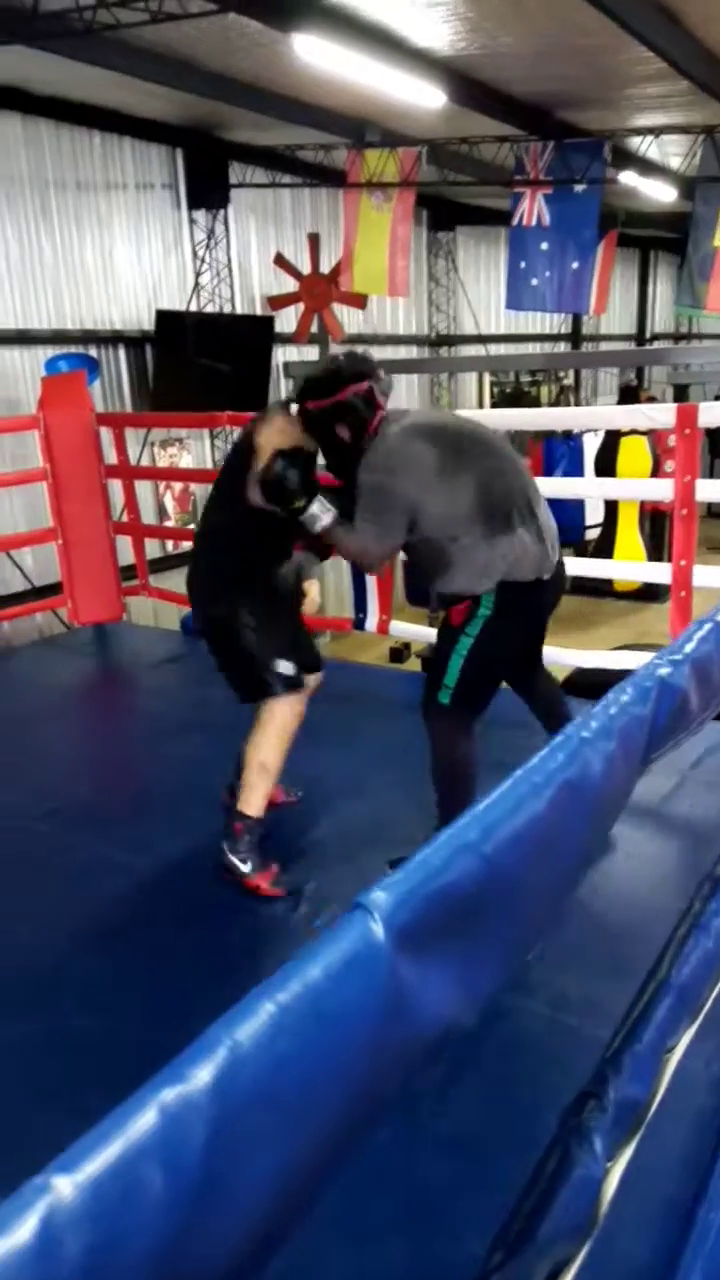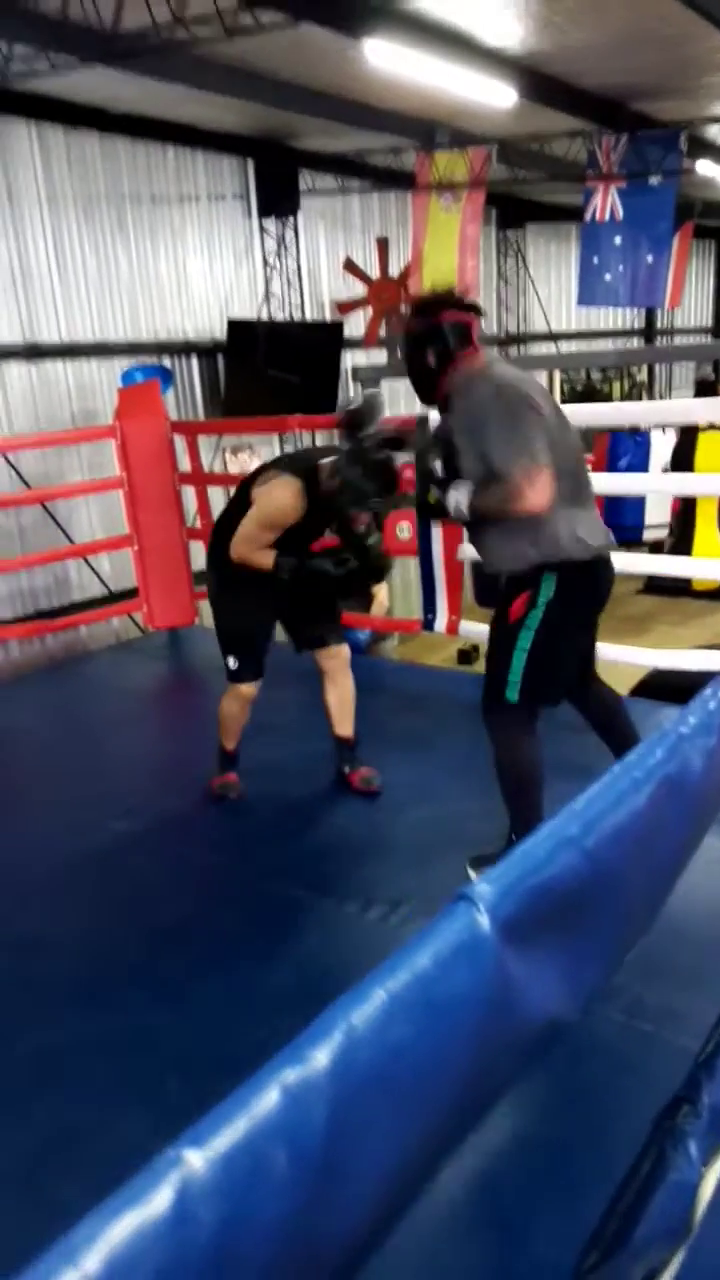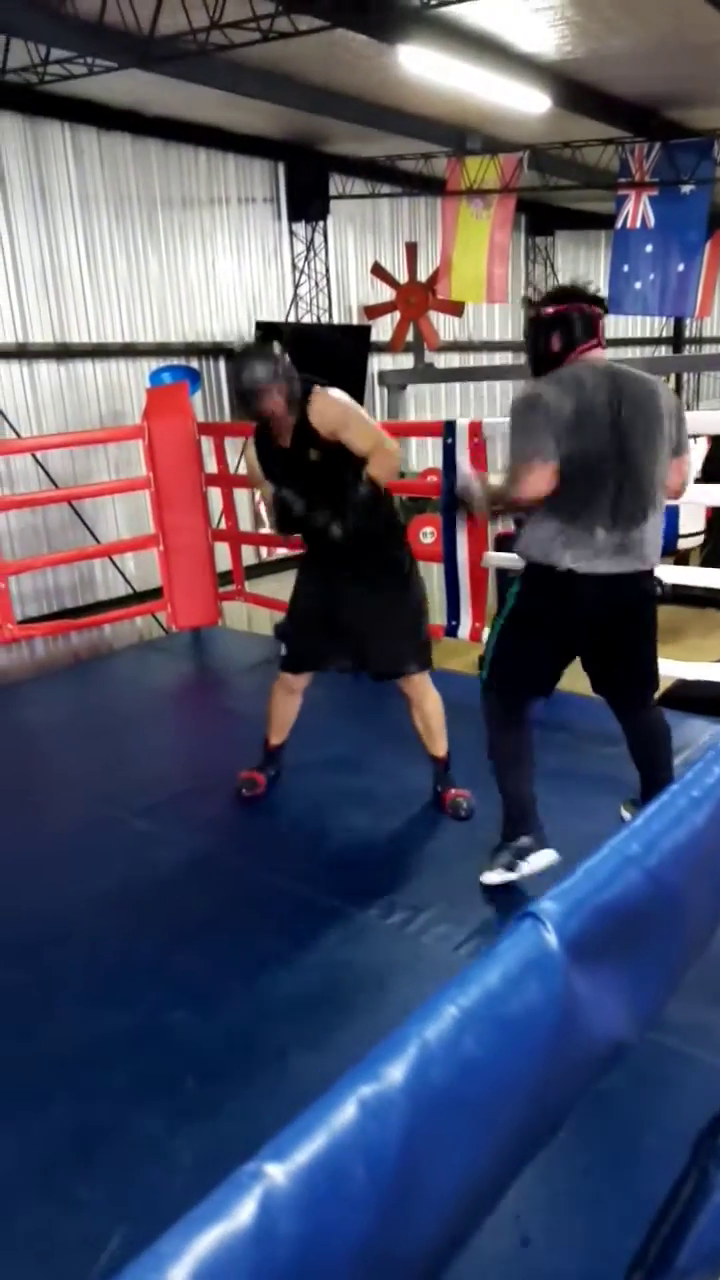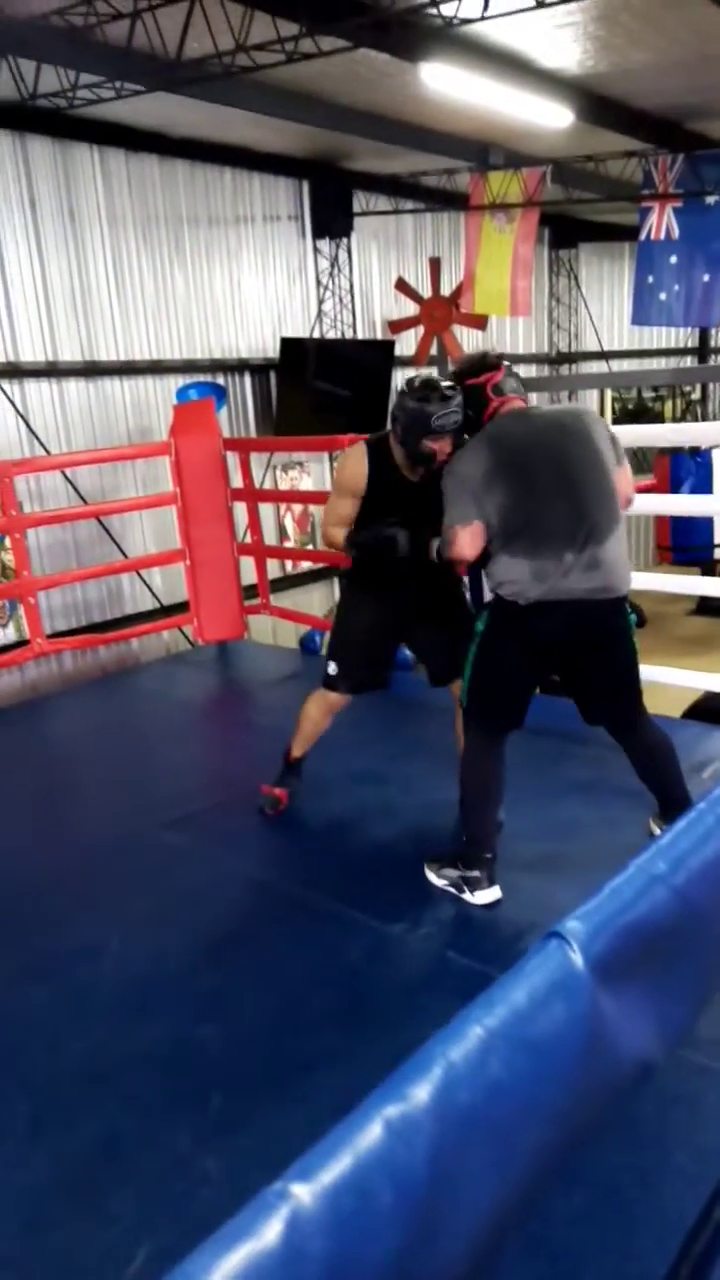
dt=0.7s
person 1, frame 1
left shoulder: (383, 466)
right shoulder: (423, 427)
left elbow: (371, 553)
left wrist: (309, 504)
left hip: (500, 586)
right hip: (540, 567)
left knee: (447, 711)
right knee: (523, 669)
person 1, frame 2
left shoulder: (495, 397)
right shoulder: (478, 397)
left elbow: (531, 494)
right elbow: (466, 467)
left wrist: (458, 499)
left hip: (556, 570)
right hip: (574, 564)
left knee: (509, 707)
right knee: (579, 679)
person 1, frame 3
left shoulder: (541, 398)
right shoulder: (658, 393)
left elbow: (532, 489)
right elbow: (673, 484)
left wrist: (485, 496)
left hip: (556, 580)
right hip: (632, 579)
left knee: (505, 698)
right knee: (635, 700)
left ankle: (524, 834)
person 1, frame 4
left shoulder: (469, 459)
right shoulder: (585, 421)
left elbow: (464, 550)
right elbow: (624, 495)
left wrist: (443, 540)
left hip: (524, 611)
right hip: (604, 602)
left knee: (485, 731)
right knee: (629, 720)
left ankle: (475, 867)
right ankle: (684, 823)
person 2, frame 1
left shoulder: (297, 433)
right shoulder: (290, 426)
right elbow: (268, 496)
left hip: (258, 573)
right hip: (228, 579)
left knee: (306, 673)
right knee: (287, 696)
left ankle: (248, 780)
right ankle: (243, 839)
person 2, frame 2
left shoulder: (341, 476)
right shoulder: (286, 493)
left elbow: (358, 525)
right elbow: (241, 551)
left wrist: (367, 551)
right wrist: (304, 571)
left hip: (294, 566)
right hip: (241, 571)
left knee: (336, 657)
right knee: (245, 685)
left ankle: (349, 759)
right ankle: (226, 763)
person 2, frame 3
left shoulder: (324, 406)
right shoulder: (263, 449)
left elbow: (384, 454)
left wrist: (352, 507)
right wrist: (285, 513)
left hip: (383, 565)
right hip: (323, 569)
left knee: (413, 679)
right knee: (293, 674)
left ankle: (444, 779)
right ankle: (269, 762)
person 2, frame 4
right shoulder: (361, 461)
right elbow: (331, 530)
right wrist: (372, 544)
left hip: (434, 586)
right hip: (371, 590)
left knee: (469, 687)
right knee: (334, 694)
right ankle: (289, 772)
